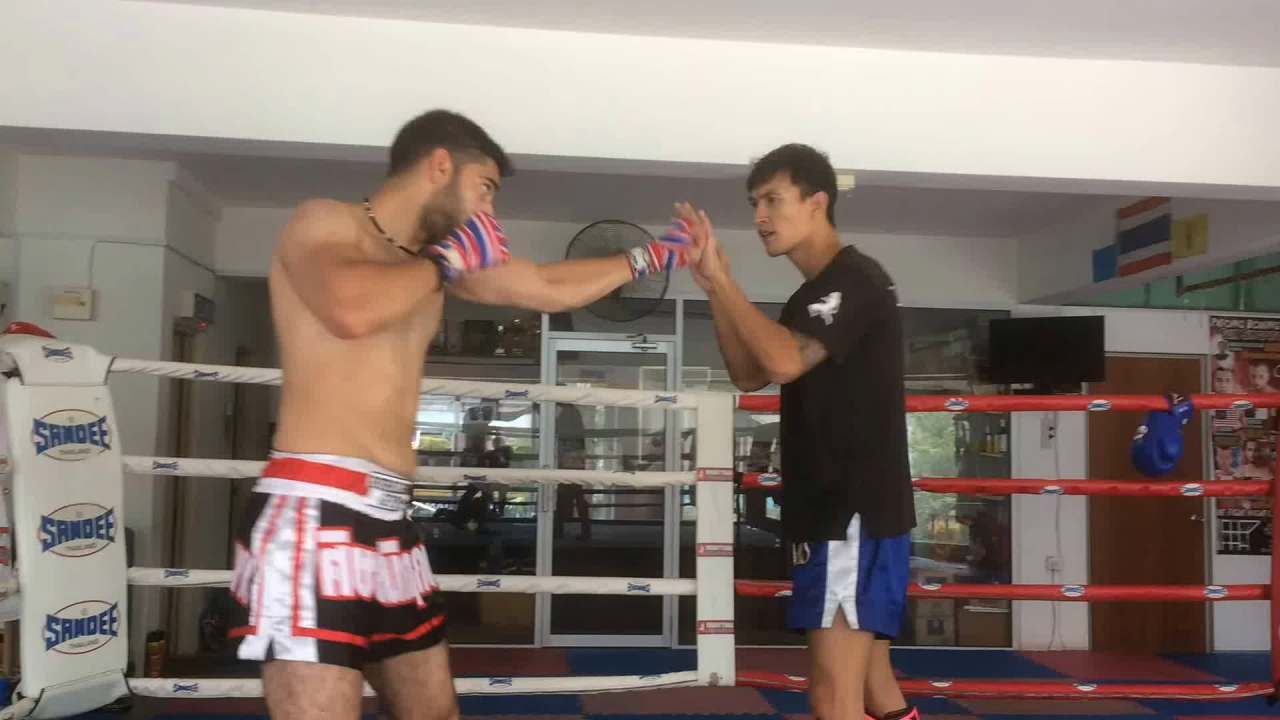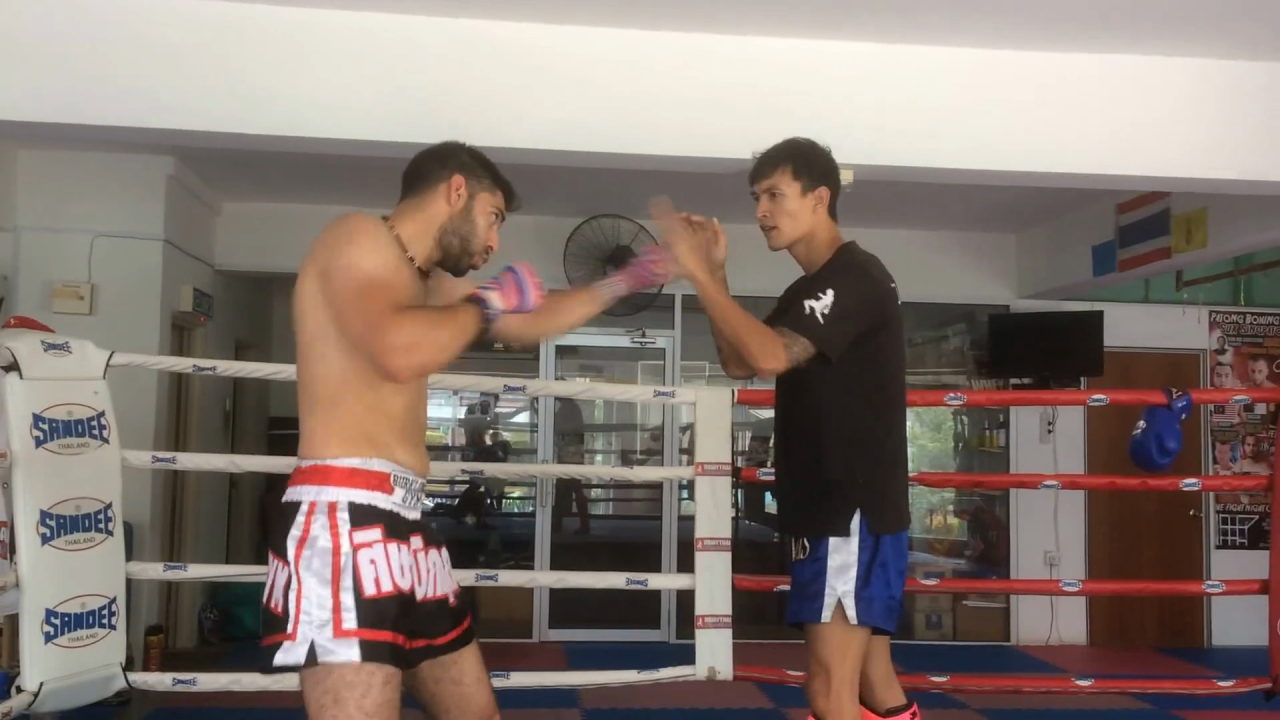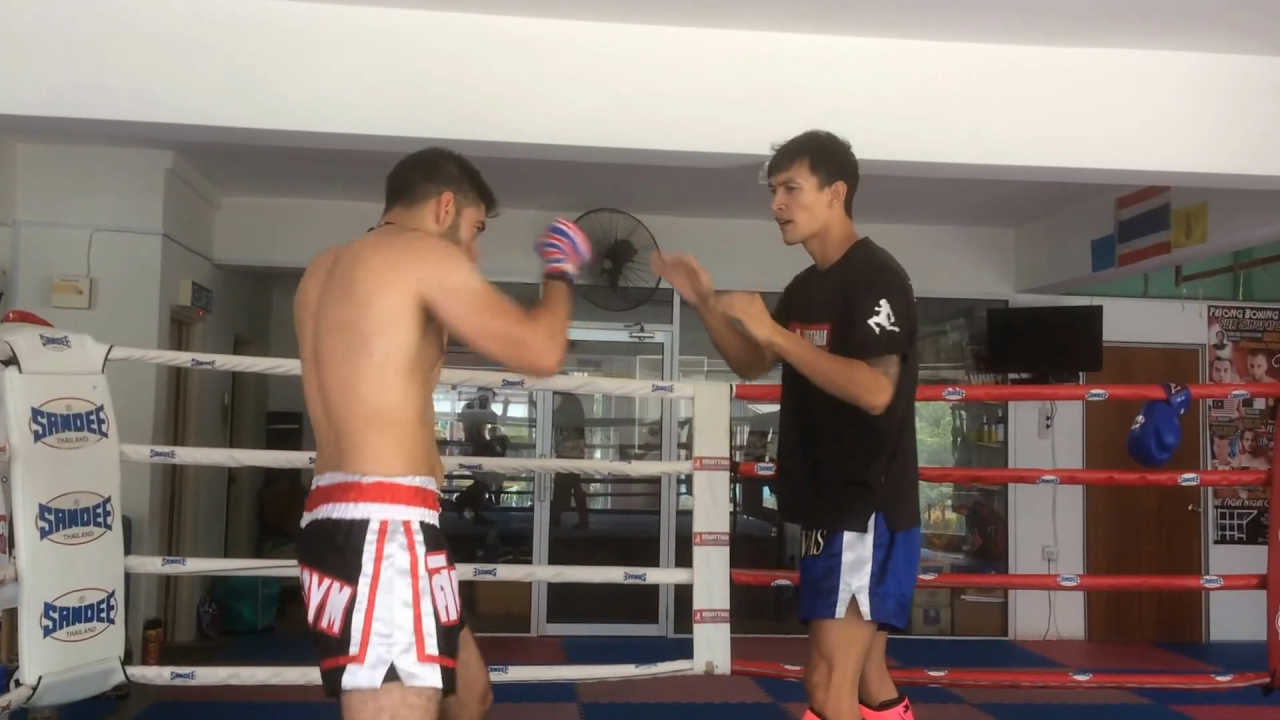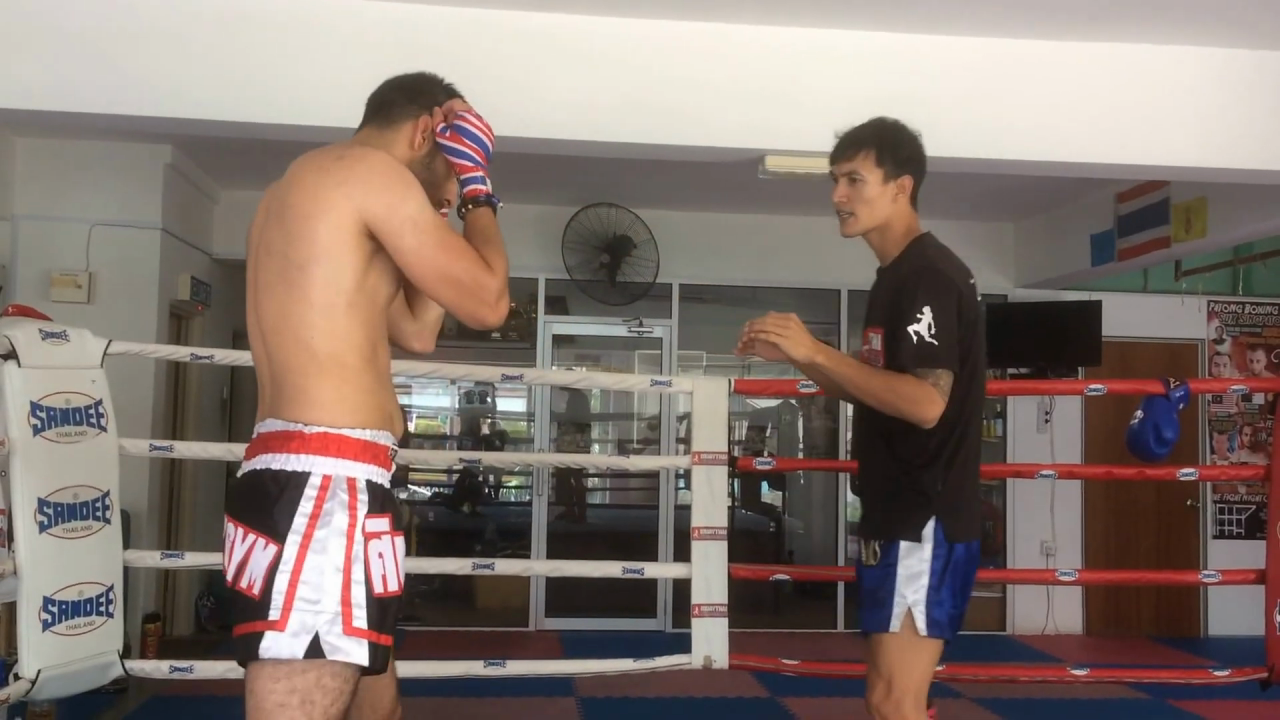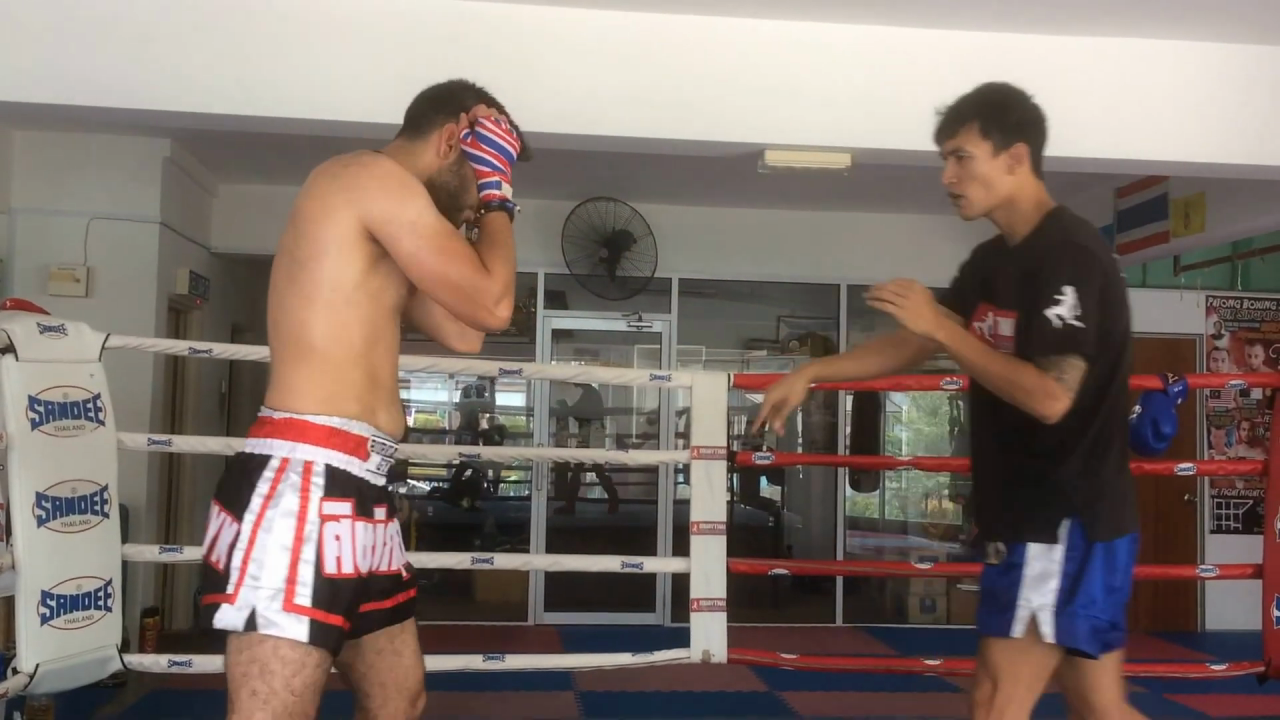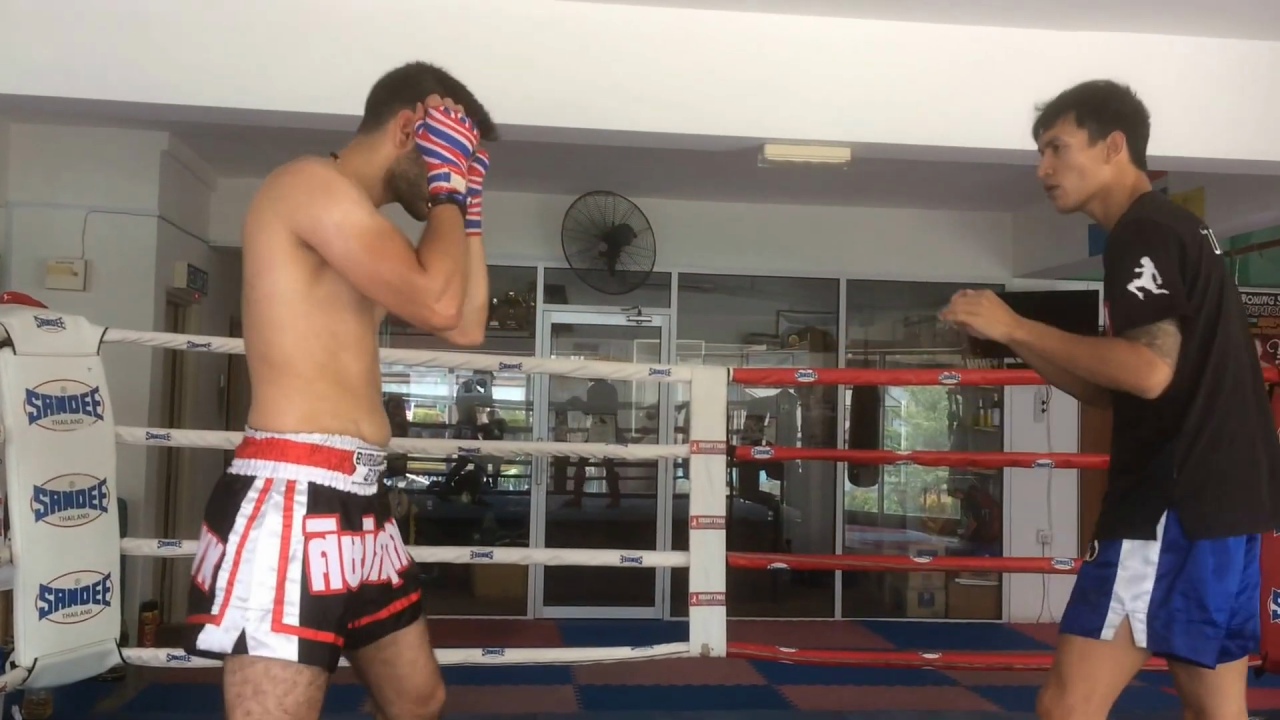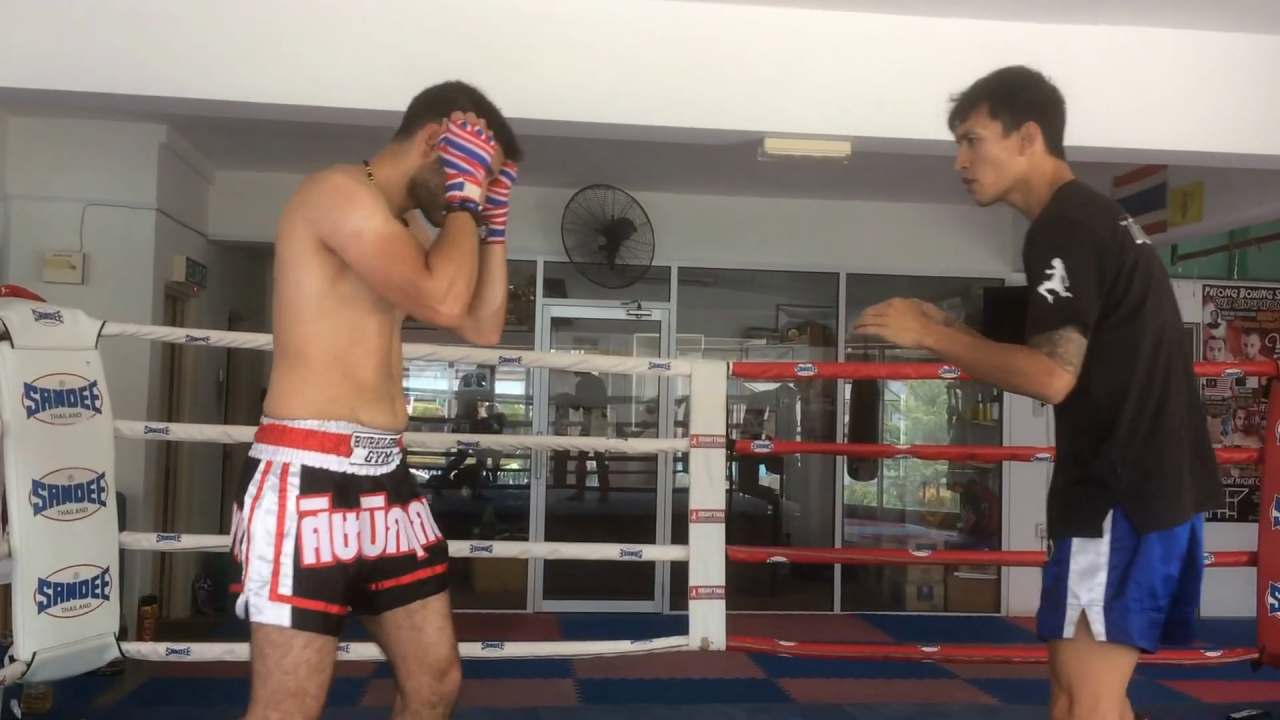
dt=0.5s
person 1, frame 1
left shoulder: (425, 261)
right shoulder: (321, 223)
left elbow: (550, 293)
right elbow: (352, 310)
left wrist: (651, 254)
right wrist: (448, 260)
left hip: (380, 522)
right hip: (311, 515)
person 1, frame 2
left shoulder: (422, 280)
right shoulder: (354, 239)
left elbow: (534, 321)
right elbow: (400, 355)
left wrist: (628, 280)
right wrist: (485, 302)
left hip: (398, 526)
right hip: (344, 518)
person 1, frame 3
left shoulder: (330, 269)
right shoulder: (422, 255)
right elbow: (542, 354)
right wrist: (562, 268)
left hip: (349, 523)
right hip: (385, 531)
person 1, frame 4
left shoulder: (310, 191)
right shoulder: (369, 170)
left elbow: (415, 331)
right elbow: (486, 302)
left wrist: (436, 216)
right wrist: (478, 186)
left hip: (304, 482)
right hip: (324, 487)
person 1, frame 5
left shoulder: (374, 214)
right shoulder: (377, 176)
left elbow: (463, 334)
right elbow: (491, 304)
left wrist: (480, 211)
right wrist: (498, 193)
left hip: (351, 487)
right hip: (304, 481)
person 1, frame 6
left shoulder: (356, 222)
right shoulder: (314, 184)
left elbow: (465, 326)
right elbow: (437, 302)
left wrist: (465, 209)
right wrist: (447, 184)
left hip: (355, 499)
right hip: (291, 498)
person 1, frame 7
left shoulder: (402, 231)
right shoulder: (341, 192)
left elbow: (483, 327)
right elbow: (441, 301)
left wrist: (492, 219)
right wrist: (465, 194)
left hip: (382, 479)
right hip: (306, 477)
person 2, frame 1
left shoulder: (856, 280)
right shoulder: (810, 297)
left elbow: (784, 362)
right elbow: (749, 376)
left wrist: (721, 276)
right wrist: (712, 285)
left hip: (854, 514)
right hip: (832, 510)
person 2, frame 2
left shoulder: (856, 276)
right shoulder: (806, 291)
left elbow: (770, 357)
right elbow: (741, 364)
left wrist: (701, 276)
right wrist: (713, 275)
left hip: (853, 510)
right hip: (830, 507)
person 2, frame 3
left shoulder: (876, 276)
right shoulder: (807, 284)
left elbow: (876, 390)
right elbow: (750, 364)
left wrist: (775, 332)
right wrist: (707, 303)
left hip: (866, 507)
right hip: (831, 505)
person 2, frame 4
left shoulder: (930, 275)
right shoulder: (894, 277)
left elbow: (925, 403)
left wrist: (816, 351)
right wrist: (793, 354)
left hip: (925, 517)
right hip: (902, 512)
person 2, frame 5
left shoulder: (1070, 255)
right shoulder: (996, 258)
left elbow: (1050, 397)
right elbow: (919, 350)
left wrist: (940, 324)
right wrist: (818, 372)
left hip: (1062, 518)
right hip: (1047, 515)
person 2, frame 6
left shoulder: (1143, 233)
right shoulder: (1168, 233)
left elbow: (1147, 371)
right elbow: (1112, 388)
left wrist: (1015, 326)
right wrist: (1013, 338)
left hip: (1170, 507)
right hip: (1215, 505)
person 2, frame 7
left shoulder: (1062, 228)
right shoulder: (1100, 221)
left elbow: (1051, 377)
left wrist: (927, 336)
right wrist: (947, 327)
left hip: (1122, 497)
right hip: (1158, 490)
